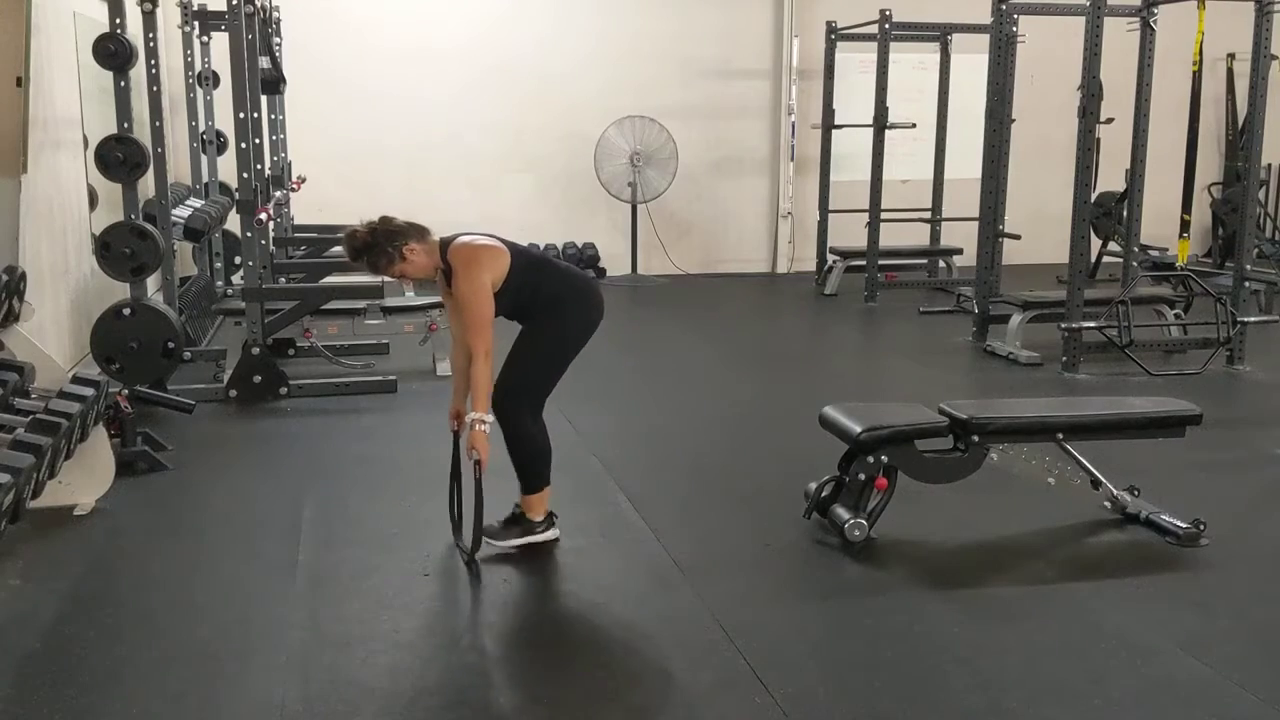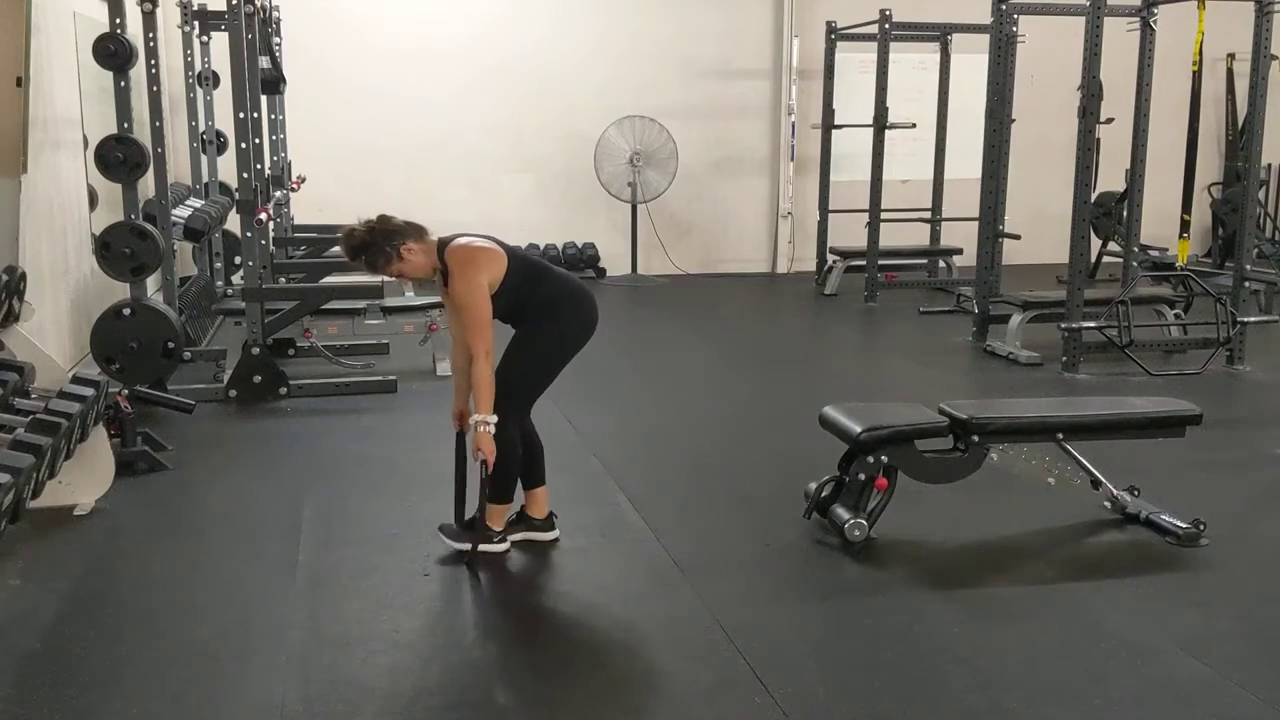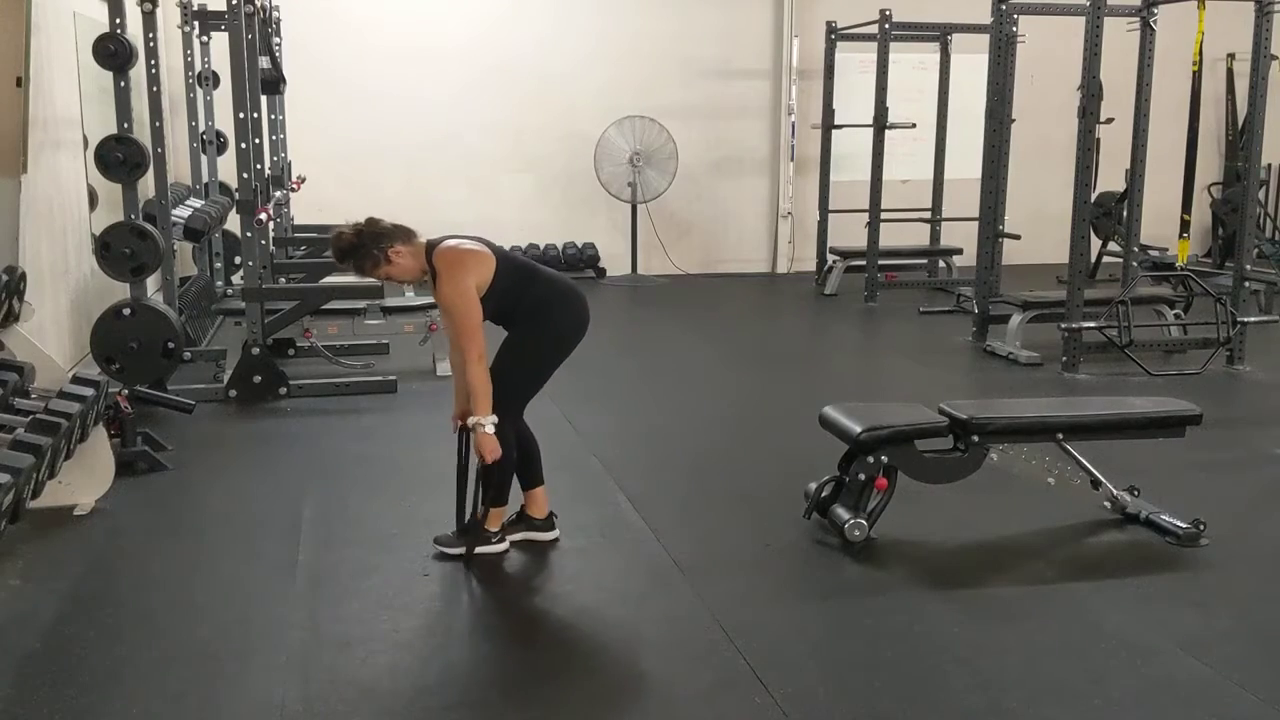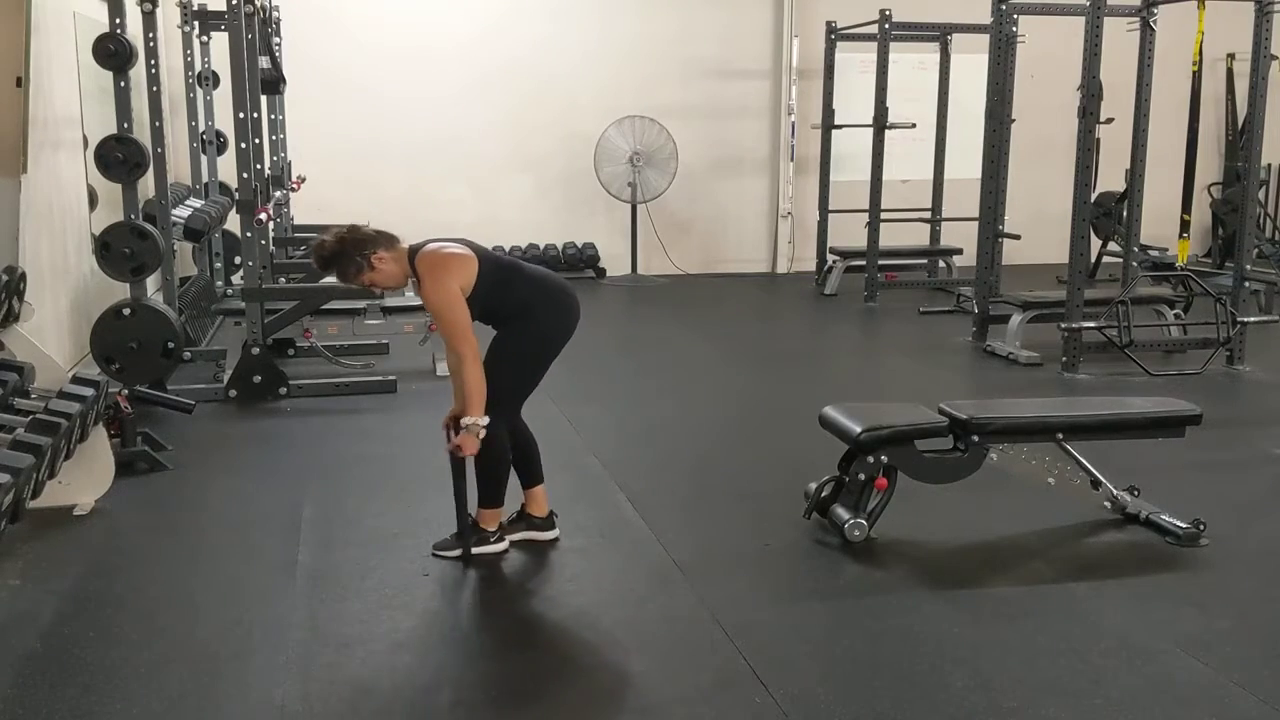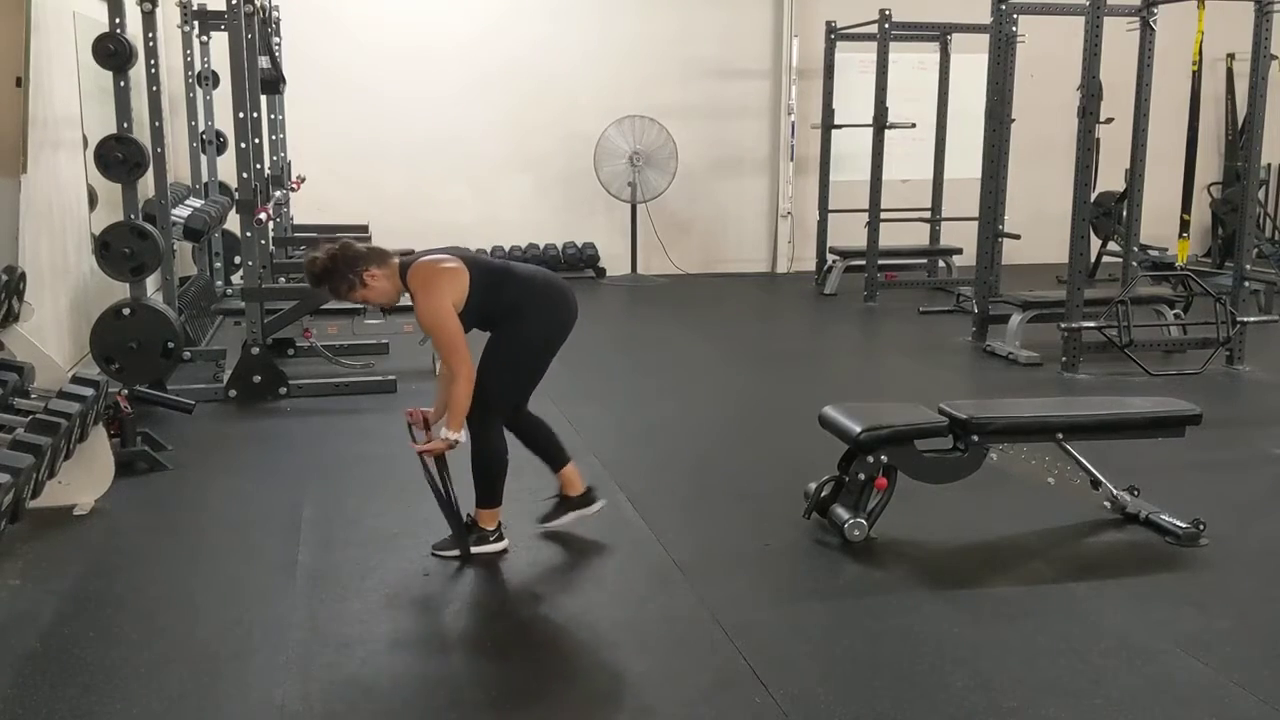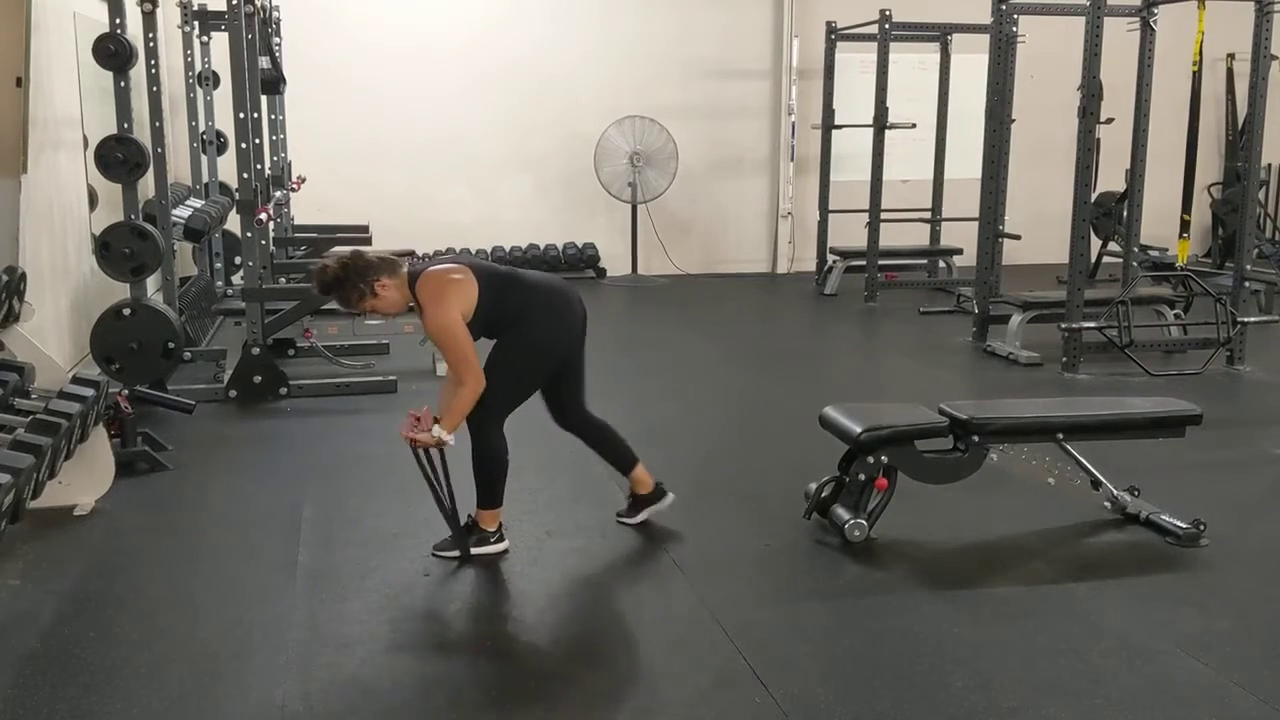
dt=0.2s
person 1, frame 1
left shoulder: (467, 267)
right shoulder: (447, 267)
left elbow: (482, 353)
right elbow: (462, 344)
left wrist: (479, 423)
right wrist: (459, 402)
left hip: (573, 307)
right hip: (554, 309)
left knee: (511, 405)
right knee: (521, 407)
left ankle: (534, 518)
right ankle: (537, 512)
person 1, frame 2
left shoulder: (464, 268)
right shoulder: (446, 264)
left elbow: (482, 354)
right elbow: (462, 344)
left wrist: (483, 424)
right wrist: (461, 402)
left hip: (566, 314)
right hip: (554, 313)
left knee: (503, 411)
right knee: (510, 411)
left ankle: (493, 528)
right ankle: (538, 516)
person 1, frame 3
left shoulder: (451, 271)
right shoulder: (438, 261)
left elbow: (476, 357)
right elbow: (459, 346)
left wrist: (483, 425)
right wrist: (463, 404)
left hip: (556, 315)
right hip: (551, 313)
left knee: (497, 415)
right knee: (504, 411)
left ankle: (491, 530)
right ankle: (538, 516)
person 1, frame 4
left shoulder: (434, 276)
right shoulder: (426, 261)
left elbow: (470, 357)
right elbow: (458, 348)
left wrist: (472, 424)
right wrist: (464, 408)
left hip: (544, 313)
right hip: (549, 306)
left knee: (491, 415)
right knee: (502, 412)
left ankle: (489, 529)
right ankle: (537, 514)
person 1, frame 5
left shoulder: (428, 292)
right shoulder: (416, 271)
left elbow: (463, 372)
right elbow: (453, 357)
left wrist: (450, 433)
right wrist: (439, 412)
left hip: (537, 313)
right hip: (547, 301)
left knee: (483, 418)
right knee: (508, 410)
left ankle: (487, 531)
right ankle: (575, 491)
person 1, frame 6
left shoulder: (435, 303)
right shoulder: (428, 281)
left elbow: (473, 381)
right elbow: (461, 363)
left wrist: (440, 433)
right wrist: (439, 415)
left hip: (544, 324)
right hip: (563, 307)
left knee: (484, 418)
right knee: (569, 413)
left ankle: (488, 530)
right ankle: (647, 490)
